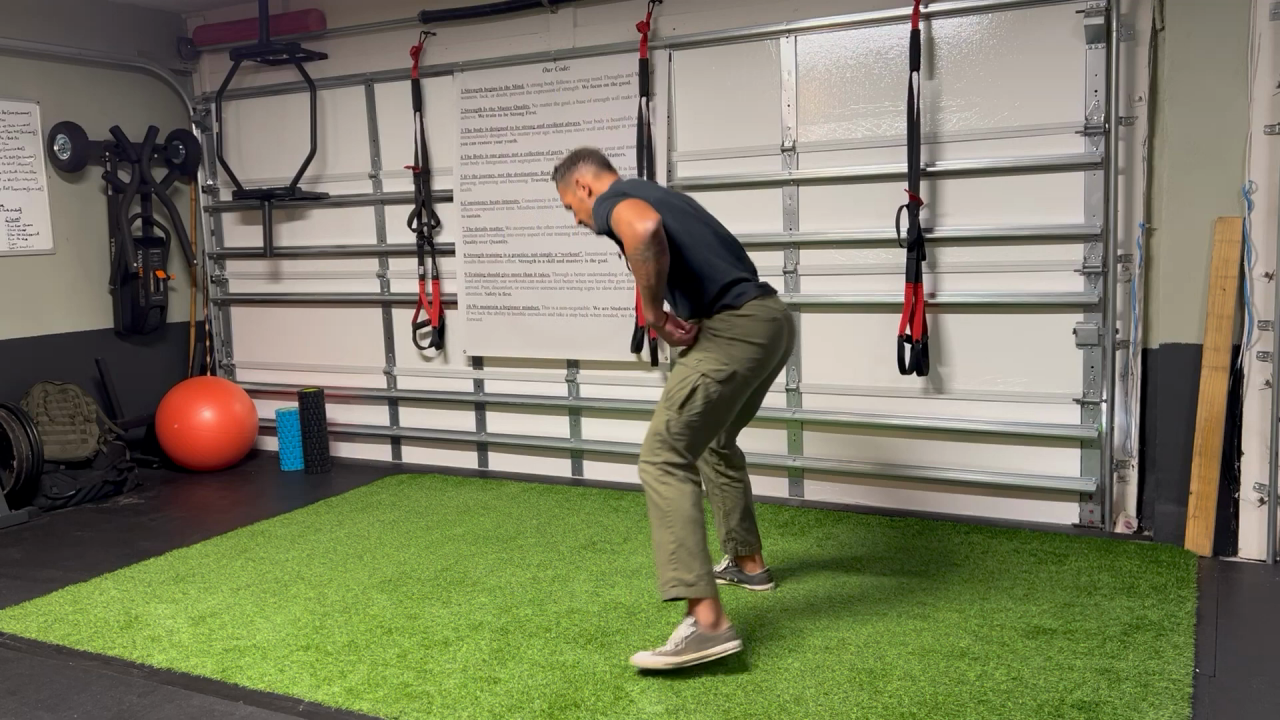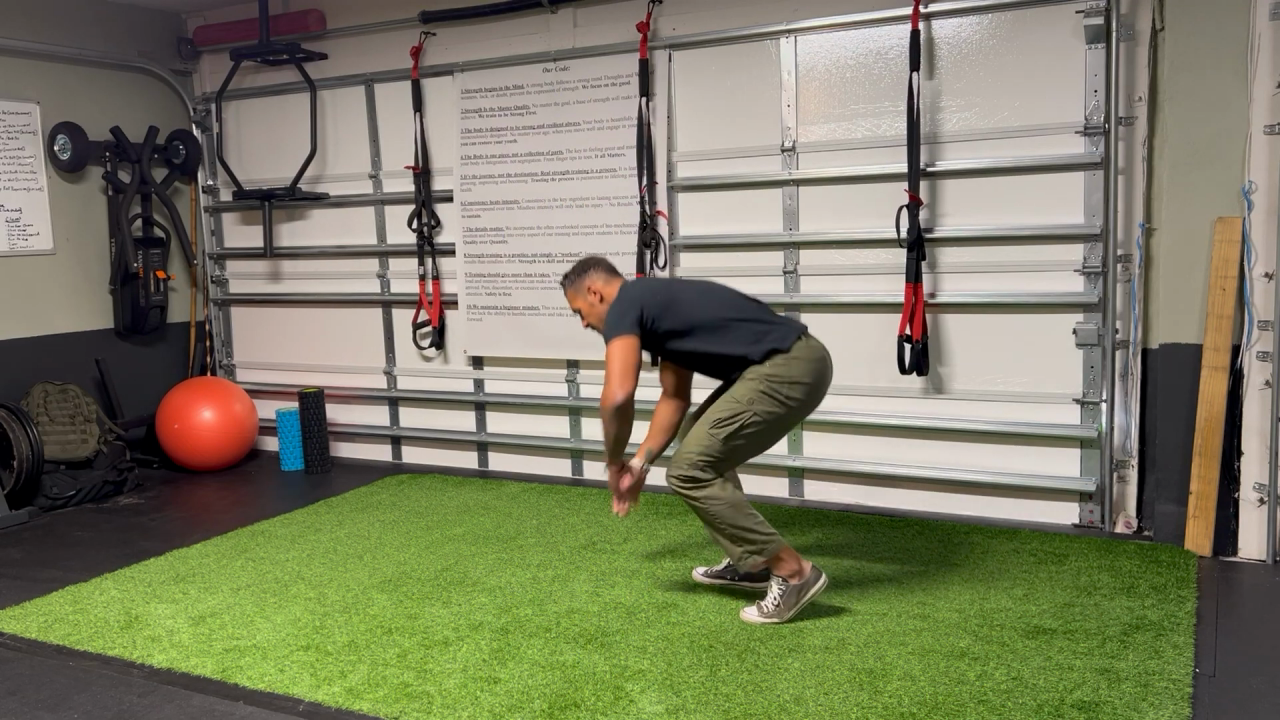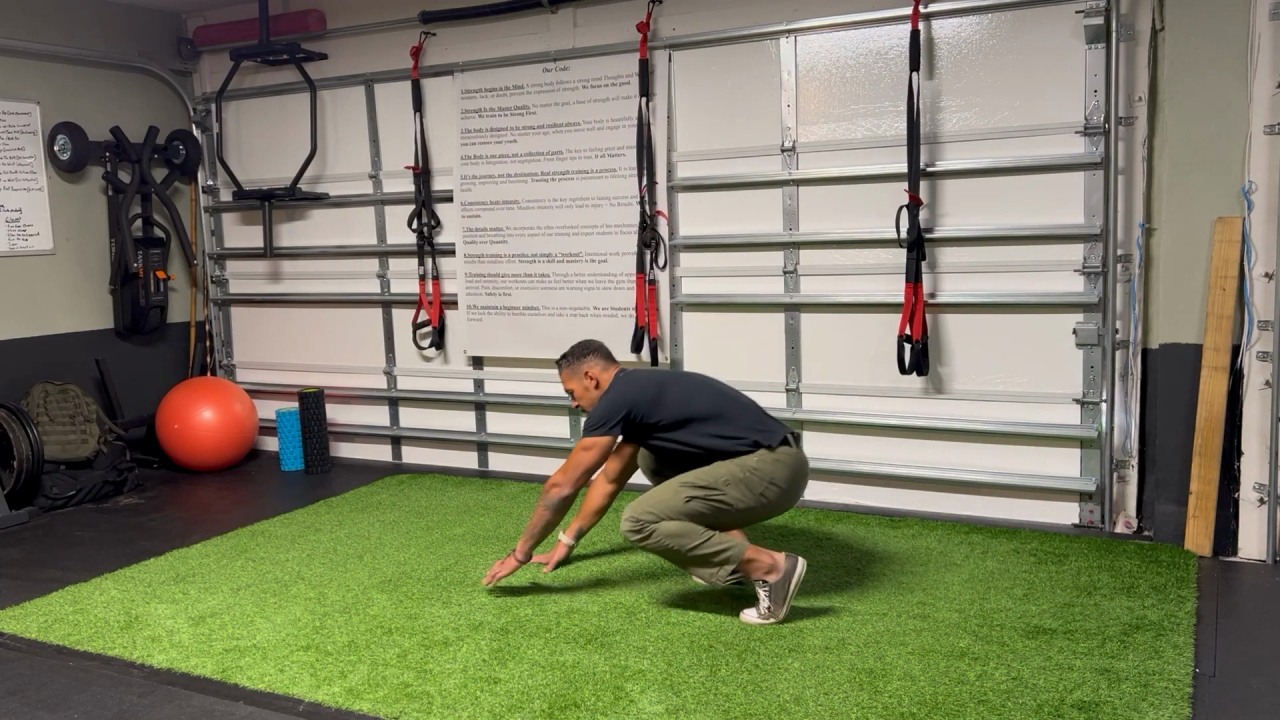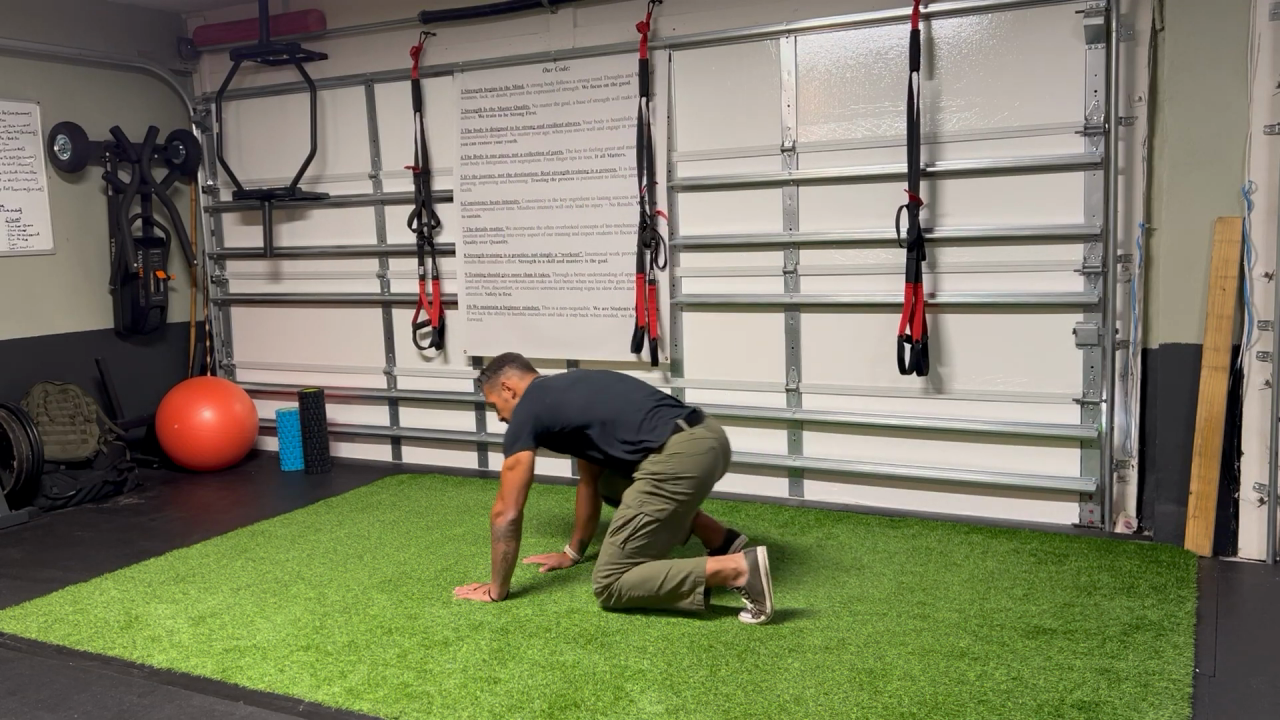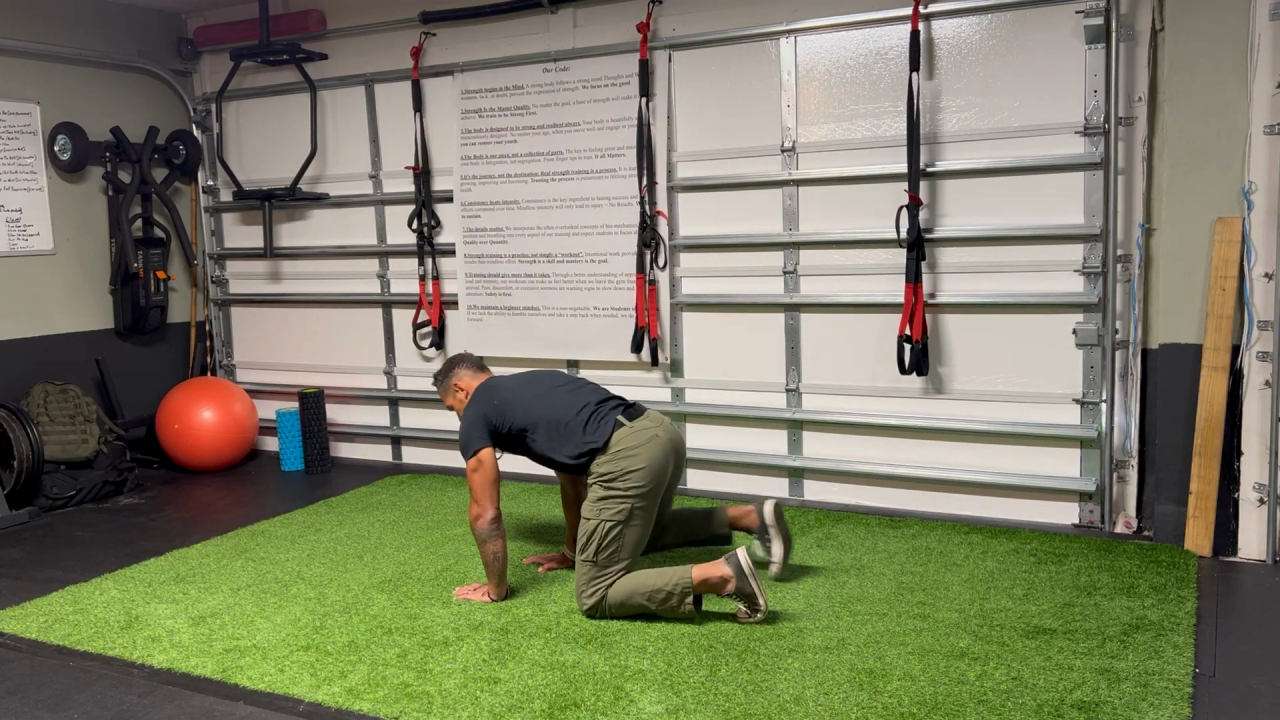
dt=0.4s
person 1, frame 1
left shoulder: (617, 198)
right shoulder: (649, 196)
left elbow: (646, 231)
left wrist: (653, 314)
right wrist: (679, 327)
left hip: (737, 330)
right hip: (771, 322)
left knee: (663, 460)
right knee: (712, 440)
left ankle: (707, 621)
right ankle: (749, 563)
person 1, frame 2
left shoulder: (624, 307)
right shoulder: (652, 304)
left elbow: (618, 396)
right elbow: (674, 398)
left wrist: (617, 467)
right wrist: (638, 465)
left hip: (789, 369)
right hip: (793, 362)
left knee: (688, 472)
right knee: (698, 442)
left ankle: (793, 571)
right ankle: (748, 562)
person 1, frame 3
left shoulder: (619, 398)
right shoulder: (639, 392)
left elbow: (564, 485)
right elbow: (609, 477)
left wrist: (521, 553)
right wrist: (566, 541)
left hip: (771, 468)
right hip: (768, 458)
left knee: (639, 522)
right knee: (653, 461)
left ankle: (771, 566)
right ankle: (736, 548)
person 1, frame 4
left shoulder: (528, 414)
right shoulder: (569, 389)
left elbow: (508, 513)
right elbow: (591, 480)
left wrist: (497, 588)
right wrist: (574, 551)
left hip: (679, 456)
right hip: (706, 437)
left knee: (612, 583)
right knee: (612, 485)
left ankle: (736, 570)
right ankle: (720, 539)
person 1, frame 5
left shoulder: (478, 414)
right shoulder: (529, 383)
left elbow: (485, 514)
right elbow: (572, 474)
left wrist: (496, 588)
right wrist: (571, 550)
left hip: (628, 455)
right hip: (661, 432)
left knee: (595, 598)
right knee: (648, 532)
left ankle: (721, 575)
right ankle: (750, 516)
